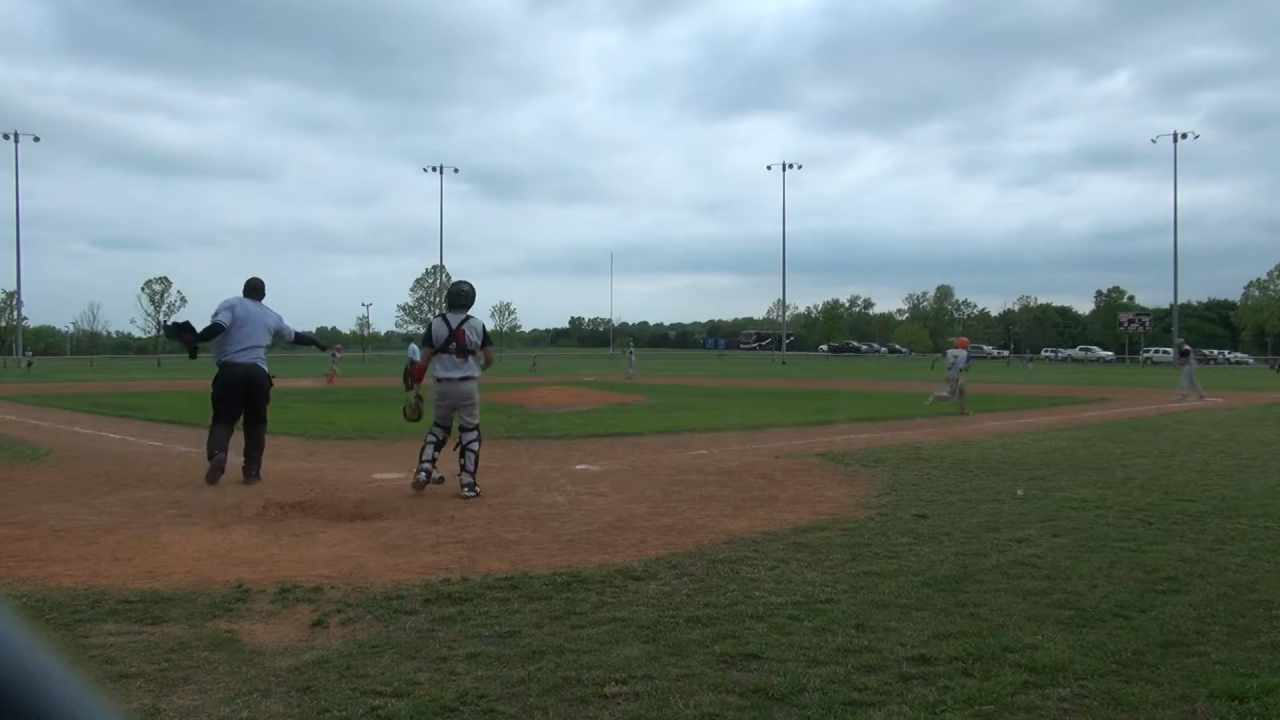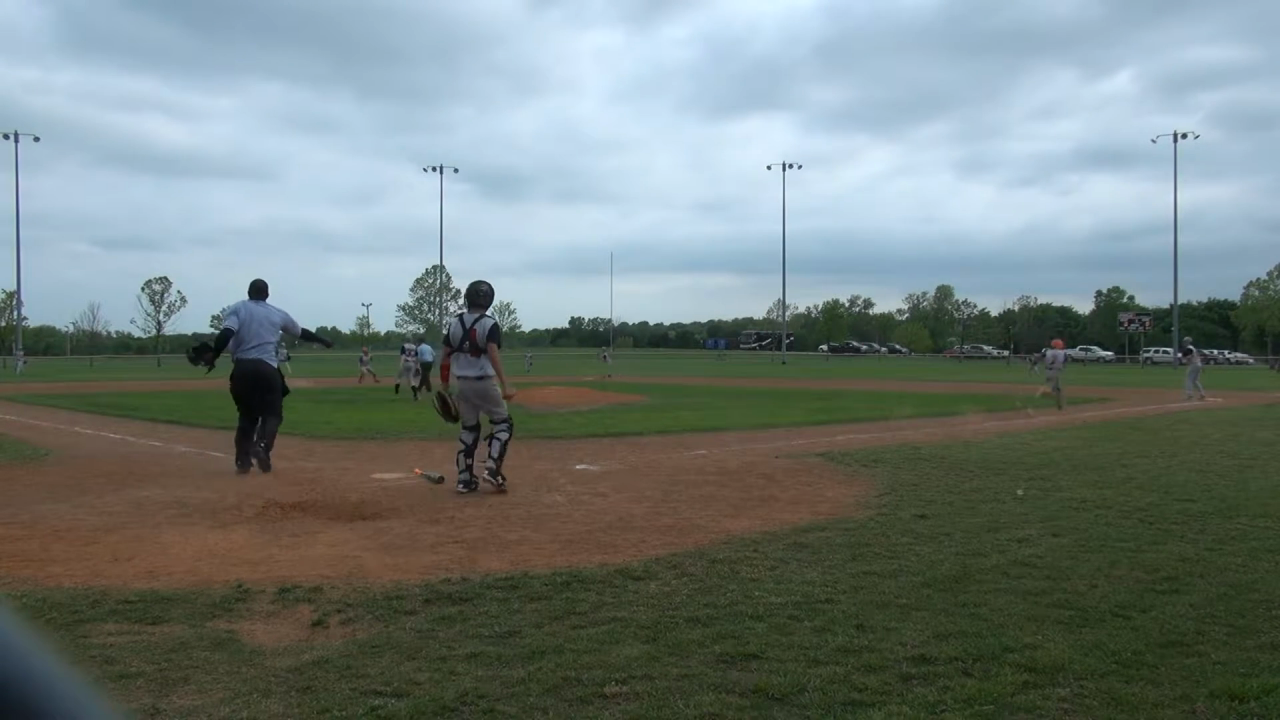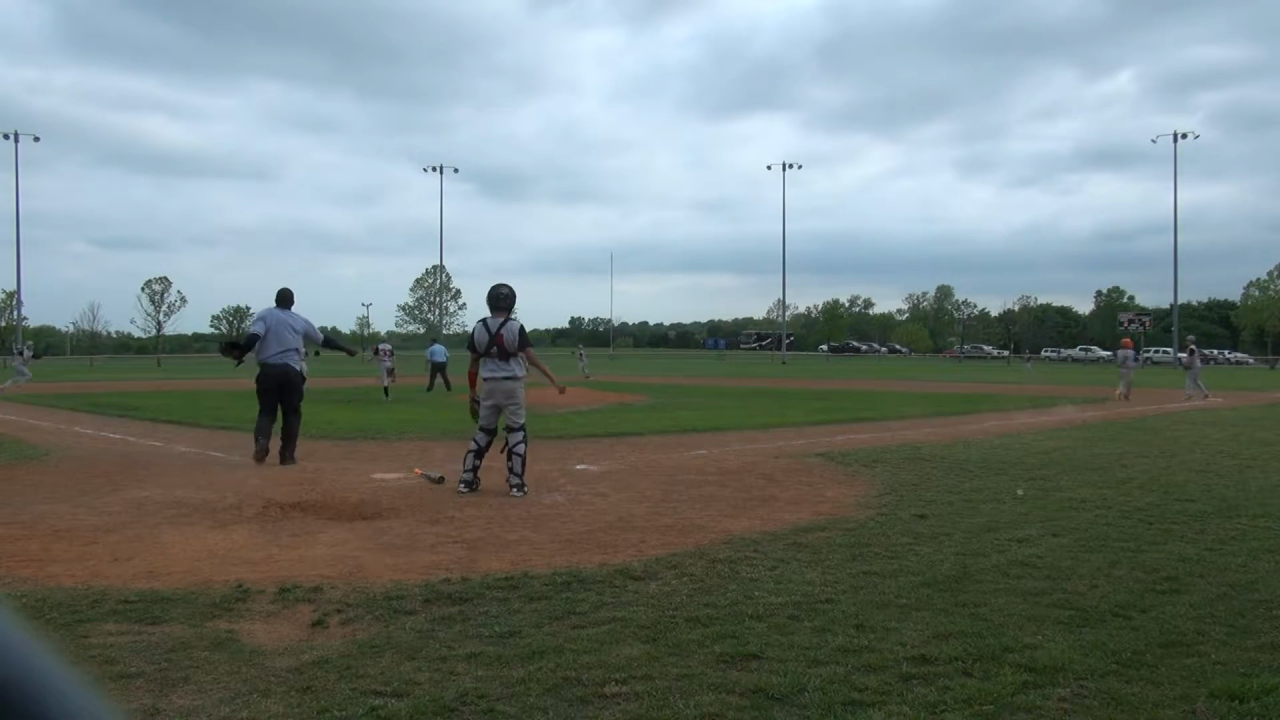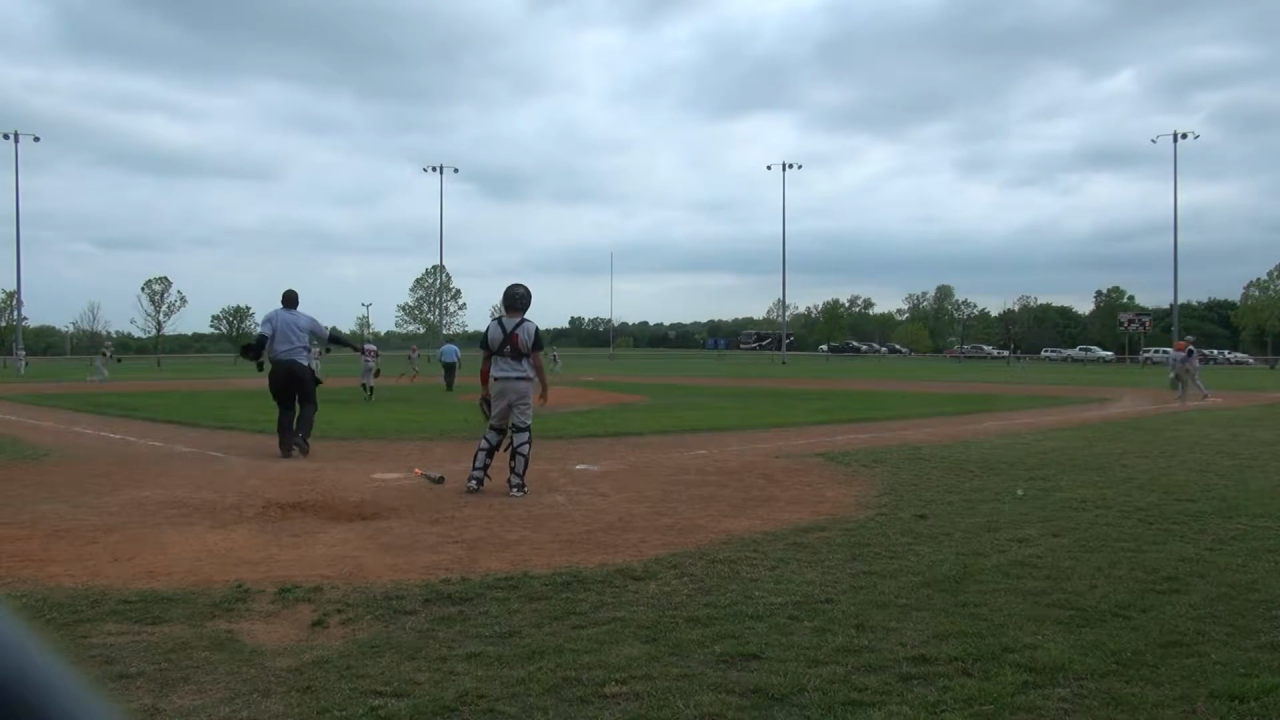
dt=0.5s
person 1, frame 1
left shoulder: (435, 324)
right shoulder: (477, 325)
left elbow: (425, 358)
right elbow: (489, 358)
left wrist: (417, 387)
right wrist: (482, 367)
left hip: (443, 385)
right hip: (467, 385)
left knee: (438, 428)
right knee: (470, 433)
left ankle: (424, 471)
right ankle: (468, 485)
person 1, frame 2
left shoulder: (455, 323)
right shoulder: (490, 324)
left elbow: (445, 357)
right elbow: (493, 355)
left wrist: (444, 385)
right wrist: (505, 385)
left hip: (463, 384)
right hip: (485, 383)
left knee: (468, 429)
right knee: (503, 423)
left ankle: (465, 479)
right ankle: (492, 469)
person 1, frame 3
left shoulder: (479, 328)
right shoulder: (516, 327)
left elbow: (473, 362)
right elbow: (531, 358)
left wrist: (472, 390)
right wrist: (553, 380)
left hip: (489, 385)
right hip: (512, 385)
left knee: (483, 431)
right knee: (516, 432)
left ankle: (467, 479)
right ankle: (516, 483)
person 1, frame 4
left shoulder: (492, 327)
right shoulder: (531, 328)
left elbow: (486, 360)
right elbow: (538, 363)
left wrist: (484, 388)
right wrist: (544, 388)
left hip: (499, 385)
right hip: (523, 385)
left knee: (494, 430)
right knee: (521, 433)
left ankle: (476, 477)
right ankle: (517, 483)
person 2, frame 1
left shoulder: (231, 304)
right shoulder: (272, 316)
left elbow: (217, 328)
right elbow: (294, 336)
left wrist: (193, 340)
right wrist: (317, 343)
left hip: (230, 370)
right hip: (257, 372)
left knee: (223, 421)
right knee: (255, 422)
left ankle: (217, 457)
right ankle: (251, 471)
person 2, frame 2
left shoulder: (237, 308)
right shoulder: (278, 313)
left elbow: (226, 333)
right elbow: (301, 332)
left wrist: (213, 356)
right wrist: (323, 341)
left hip: (243, 368)
right hip: (268, 368)
left knee: (247, 414)
right knee: (271, 413)
left ankle: (243, 461)
right ankle: (261, 447)
person 2, frame 3
left shoulder: (264, 315)
right shoulder: (301, 321)
left elbow: (253, 337)
right elbow: (323, 340)
left wrist: (240, 354)
right wrist: (345, 349)
left hip: (268, 370)
right hip: (290, 371)
left knee: (267, 412)
right knee: (291, 412)
left ankle: (261, 441)
right ankle: (286, 454)
person 2, frame 4
left shoulder: (271, 317)
right shoulder: (307, 319)
left elbow: (262, 339)
right elbow: (330, 337)
left wrist: (256, 355)
right wrist: (351, 345)
left hip: (278, 368)
right hip: (300, 367)
left knee: (285, 407)
right knee: (308, 404)
left ankle: (285, 446)
right ankle: (300, 436)
